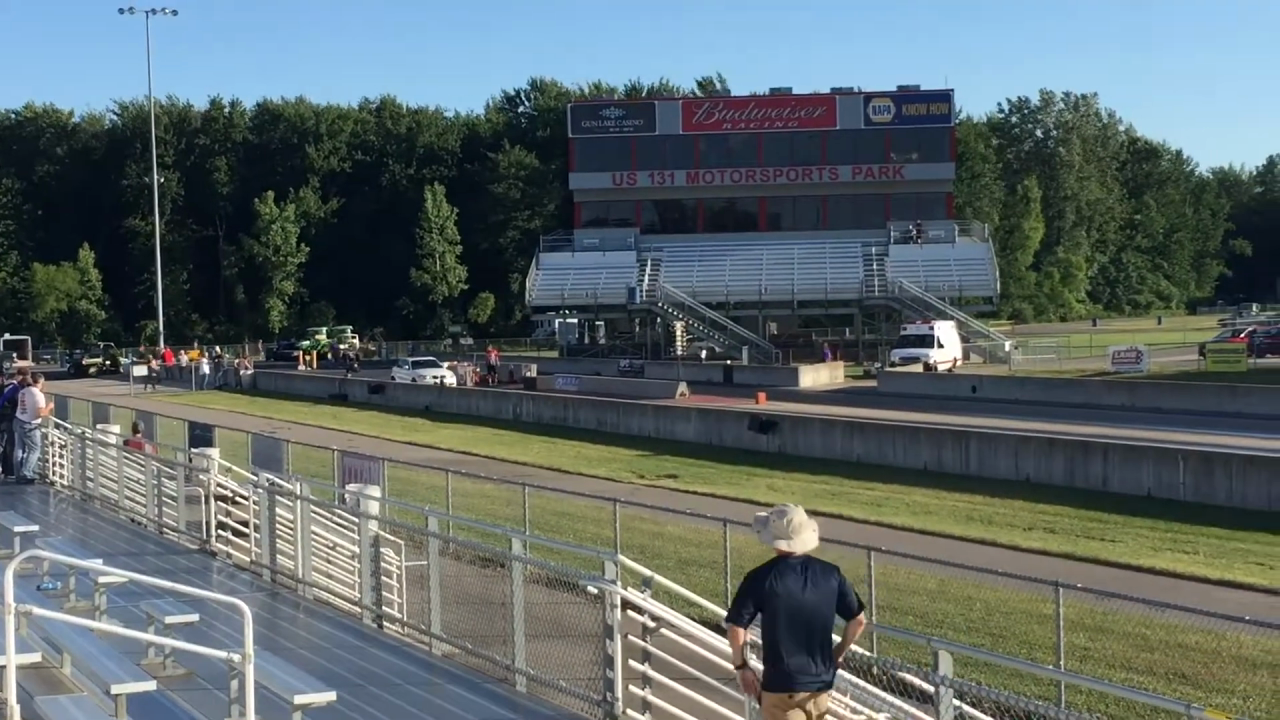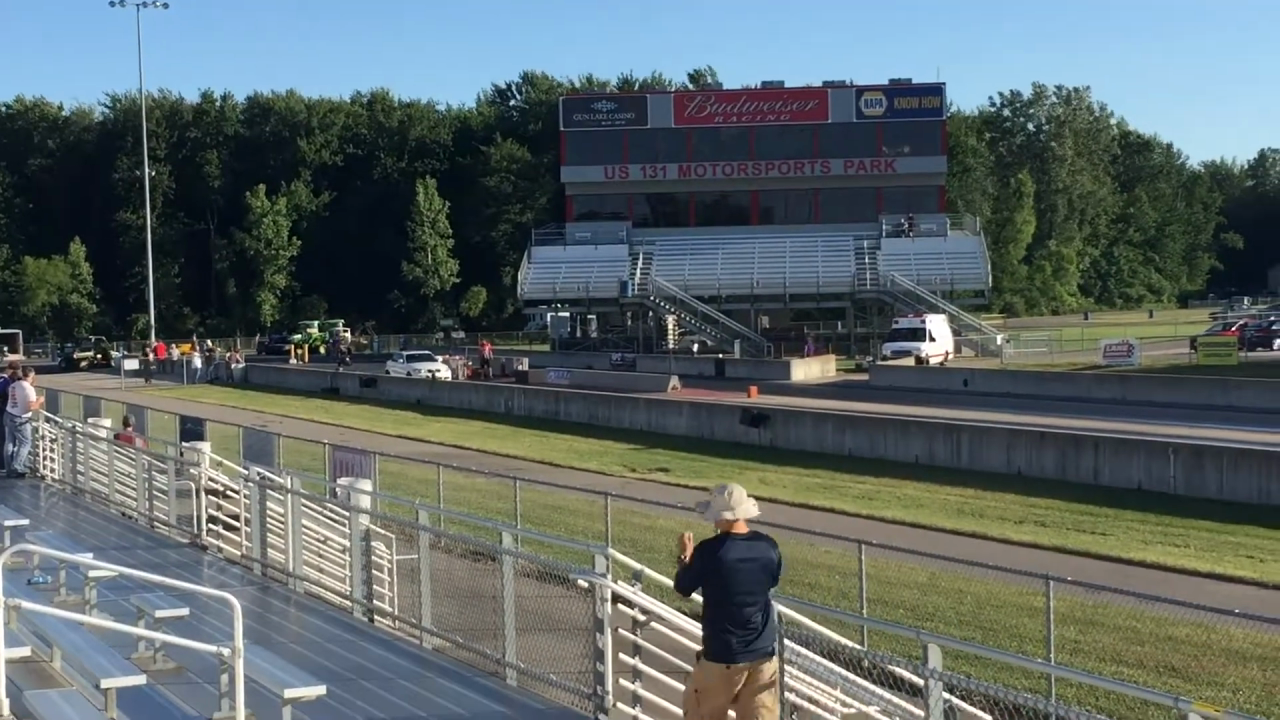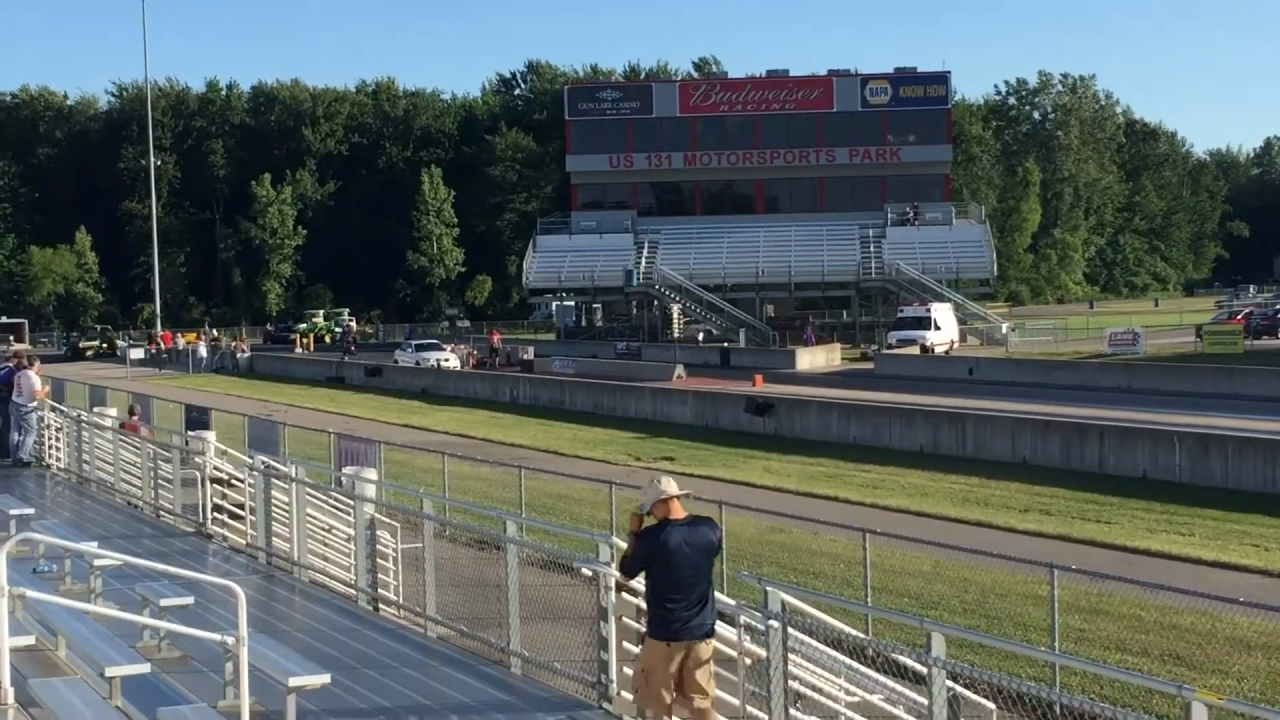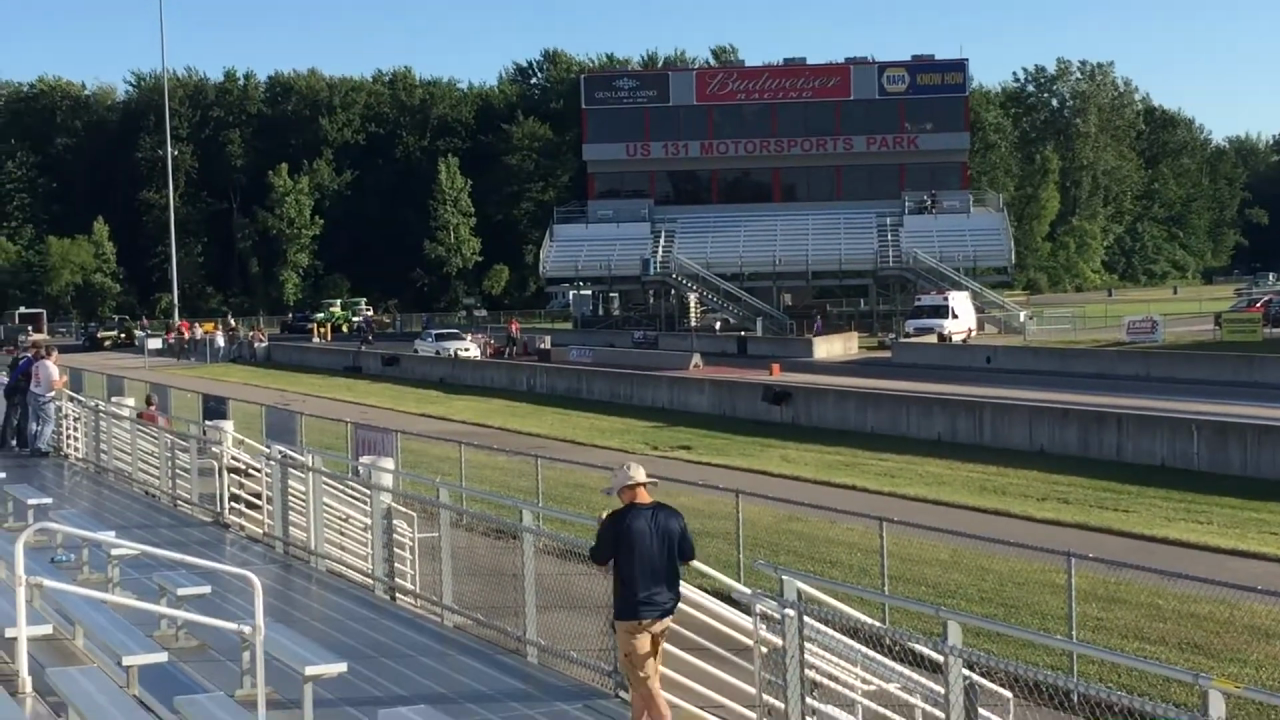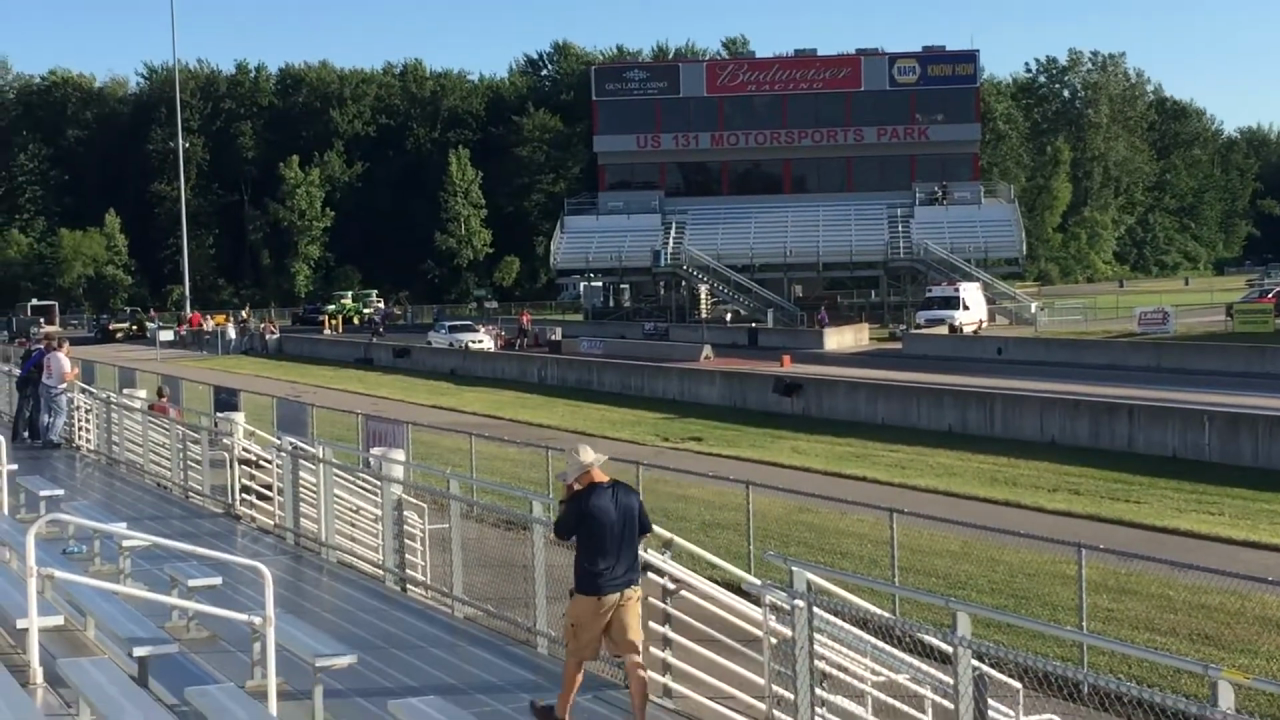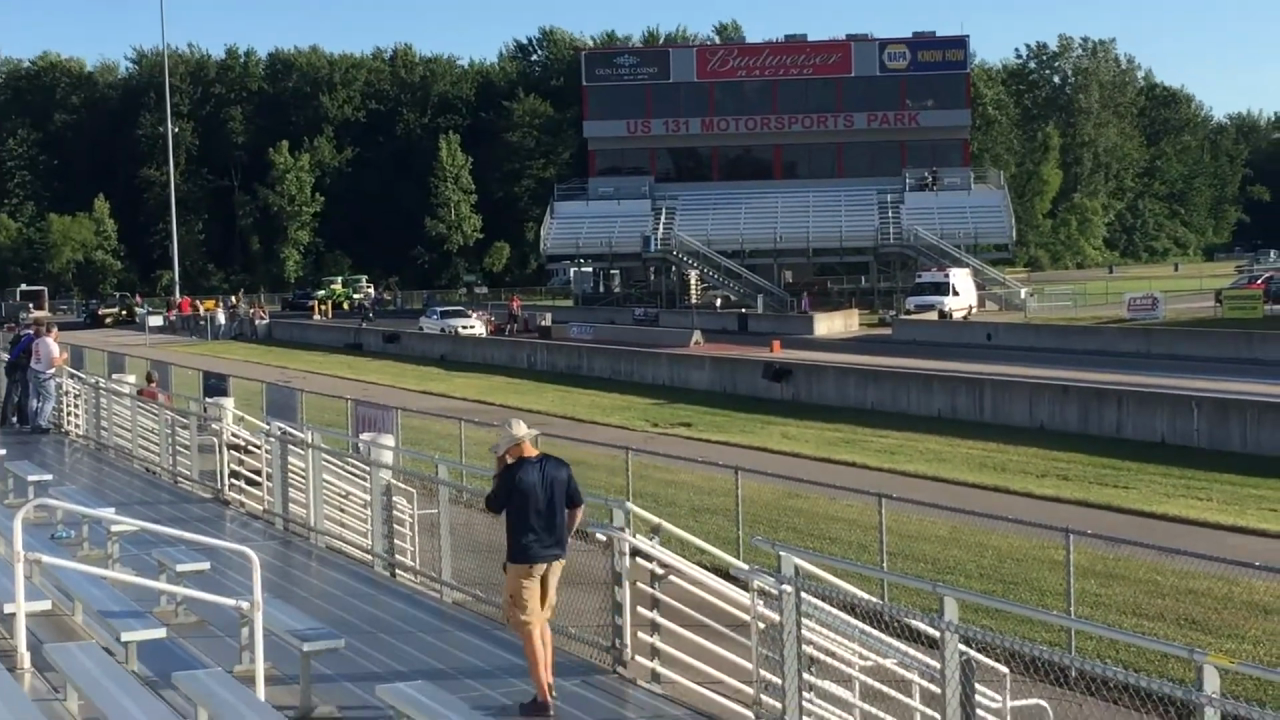
dt=0.4s
person 1, frame 1
left shoulder: (761, 578)
right shoulder: (830, 573)
left elbow: (736, 628)
right elbow: (858, 620)
left wrist: (740, 665)
right wrist: (837, 654)
left hip: (782, 684)
right hip: (820, 681)
person 1, frame 2
left shoulder: (709, 550)
right shoulder: (769, 547)
left elbow: (682, 588)
left wrist: (684, 556)
left hip: (722, 657)
right hip: (763, 652)
person 1, frame 3
left shoulder: (652, 537)
right shoulder: (710, 529)
left elbow: (627, 572)
left wrist: (633, 534)
left hip: (665, 636)
right hip: (702, 633)
person 1, frame 4
left shoulder: (617, 521)
right shoulder: (673, 517)
left elbow: (598, 560)
right elbow: (688, 557)
left wrist: (604, 529)
left hip: (632, 615)
right hip: (664, 611)
left knee: (649, 689)
right knee: (643, 680)
person 1, frame 5
left shoulder: (581, 500)
right shoulder: (630, 495)
left elbow: (560, 533)
right elbow: (644, 533)
left wrist: (566, 498)
left hip: (593, 591)
right hip: (629, 587)
left knee: (576, 656)
right knee: (633, 659)
person 1, frame 6
left shoulder: (512, 474)
right shoulder: (560, 468)
left elbow: (493, 507)
right elbow: (577, 507)
left hip: (524, 560)
right hip: (555, 556)
left knee: (528, 628)
right knee: (541, 620)
right ankle: (548, 681)
